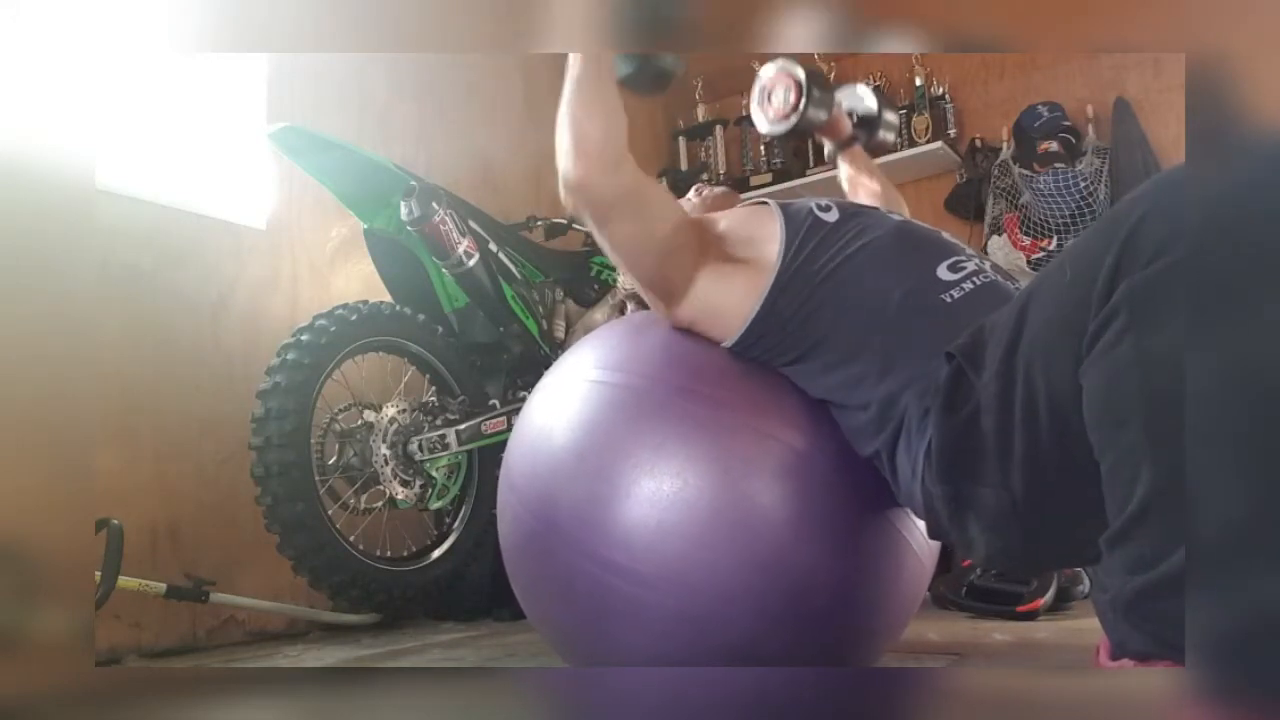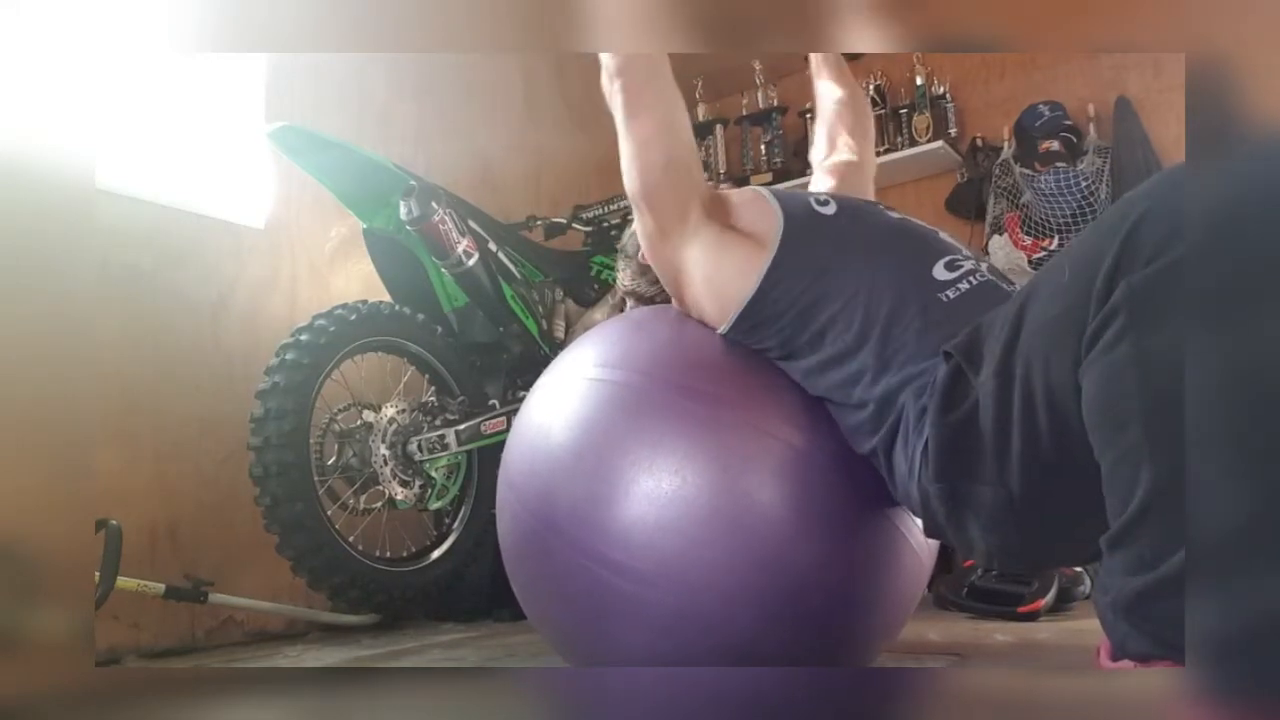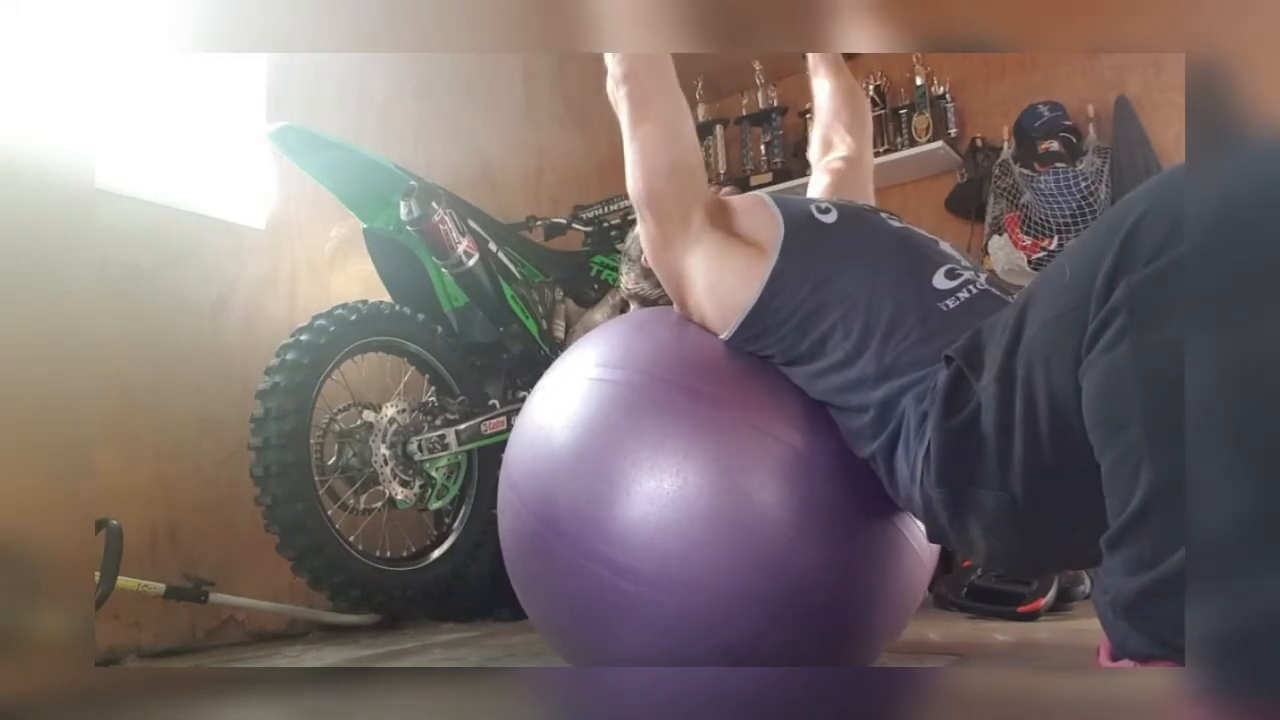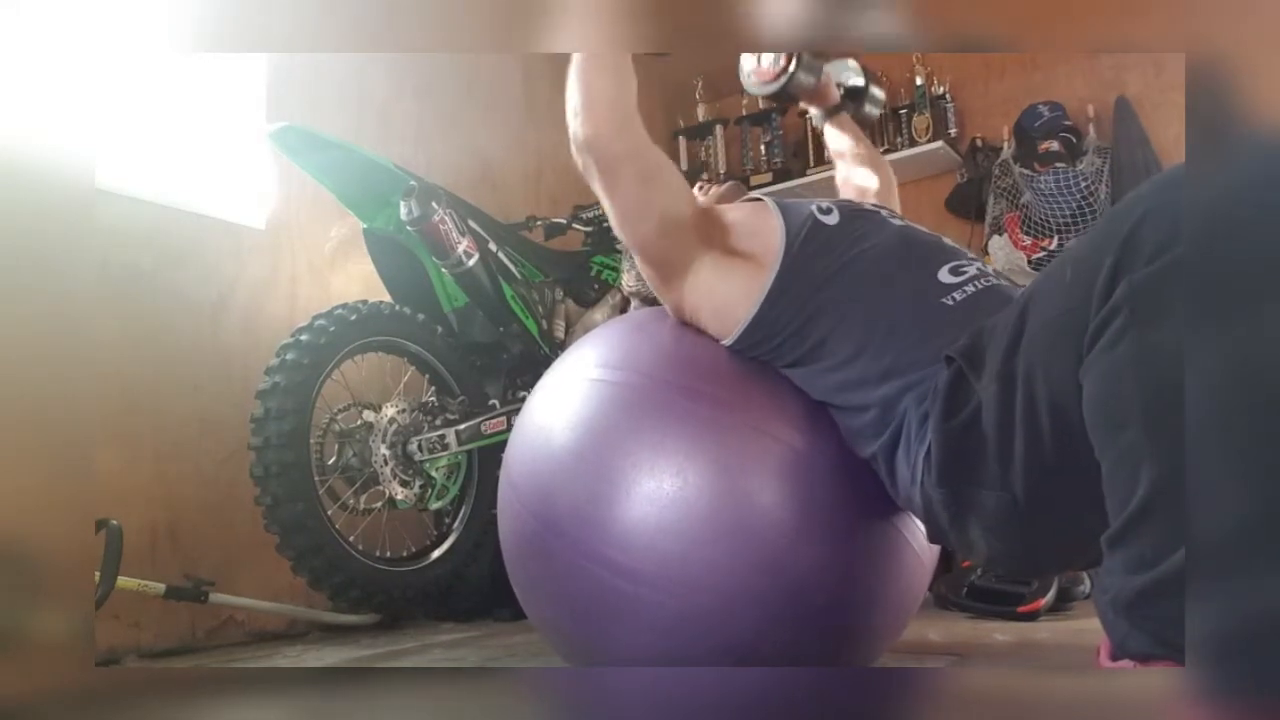
dt=0.3s
person 1, frame 1
left shoulder: (789, 238)
right shoulder: (690, 264)
left elbow: (880, 202)
right elbow: (593, 178)
left wrist: (842, 137)
right wrist: (590, 58)
right hip: (975, 426)
right ankle: (1153, 645)
person 1, frame 2
left shoulder: (810, 216)
right shoulder: (691, 241)
left elbow: (845, 142)
right elbow: (630, 81)
left wrist: (825, 55)
right hip: (972, 425)
right ankle: (1153, 644)
person 1, frame 3
left shoulder: (802, 224)
right shoulder: (693, 244)
left elbow: (842, 143)
right elbow: (634, 84)
left wrist: (823, 53)
right hip: (972, 433)
right ankle: (1153, 644)
person 1, frame 4
left shoulder: (791, 236)
right shoulder: (691, 253)
left elbow: (873, 184)
right elbow: (604, 142)
left wrist: (829, 105)
right hip: (974, 426)
right ankle: (1151, 643)
